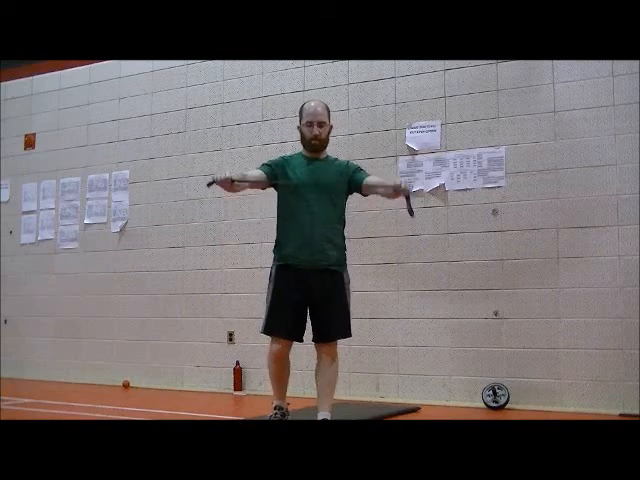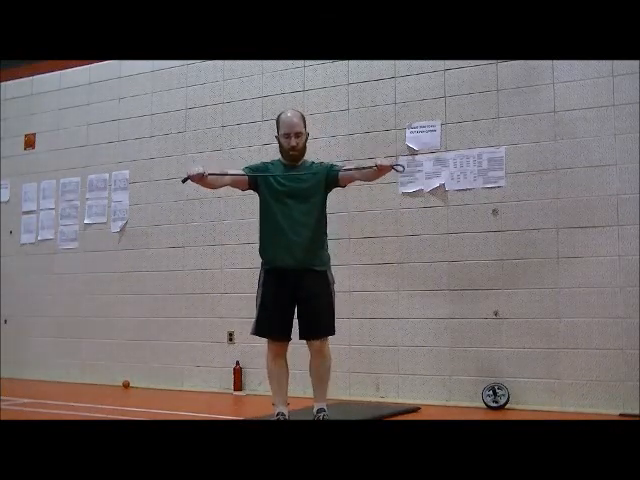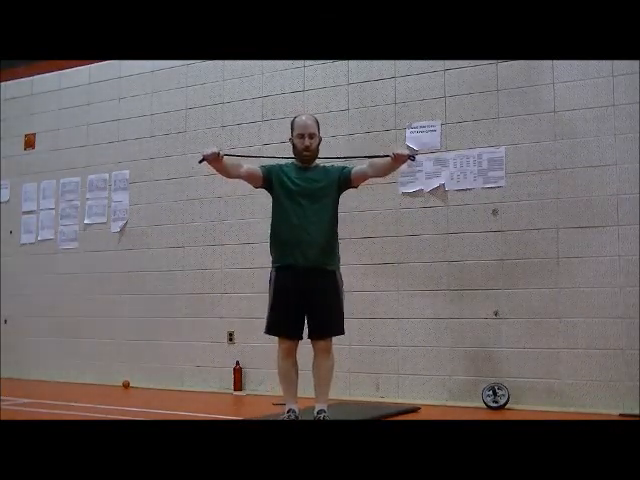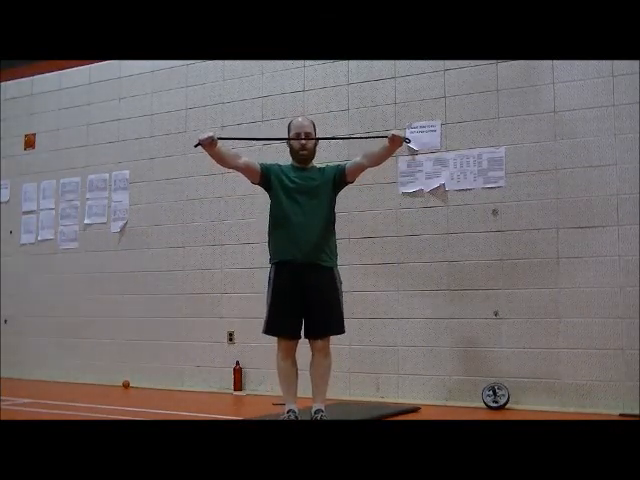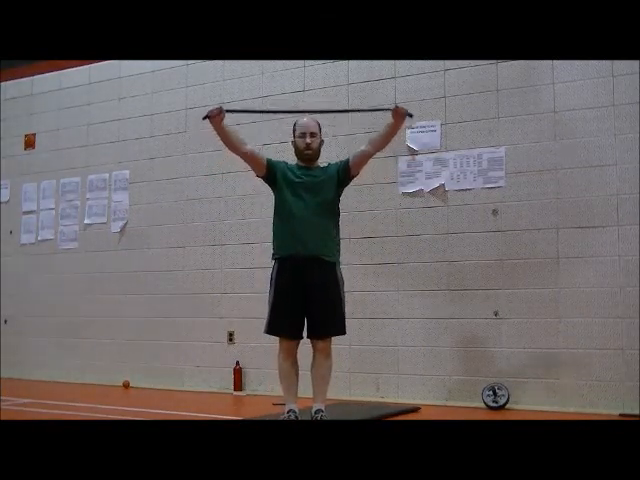
dt=0.7s
person 1, frame 1
left shoulder: (344, 170)
right shoulder: (282, 166)
left elbow: (374, 185)
right elbow: (250, 178)
left wrist: (392, 188)
right wrist: (231, 180)
left hip: (330, 270)
right hip: (288, 268)
left knee: (327, 348)
right knee: (278, 347)
left ankle: (324, 415)
right ankle: (280, 405)
person 1, frame 2
left shoulder: (322, 172)
right shoulder: (263, 172)
left elbow: (354, 174)
right elbow: (228, 177)
left wrist: (379, 170)
right wrist: (203, 178)
left hip: (315, 270)
right hip: (275, 271)
left knee: (319, 344)
right knee: (276, 346)
left ankle: (321, 407)
right ankle: (281, 411)
person 1, frame 3
left shoulder: (334, 175)
right shoulder: (276, 173)
left elbow: (367, 170)
right elbow: (242, 171)
left wrist: (395, 161)
right wrist: (217, 162)
left hip: (324, 270)
right hip: (286, 270)
left knee: (323, 345)
right knee: (286, 345)
left ankle: (321, 409)
right ankle: (291, 408)
person 1, frame 4
left shoulder: (330, 175)
right shoulder: (274, 174)
left elbow: (364, 161)
right elbow: (239, 162)
left wrist: (391, 146)
right wrist: (212, 148)
left hip: (322, 269)
right hip: (284, 269)
left knee: (321, 344)
right knee: (286, 344)
left ankle: (319, 408)
right ankle: (290, 409)
person 1, frame 5
left shoulder: (335, 173)
right shoulder: (279, 172)
left elbow: (369, 149)
right elbow: (244, 150)
left wrist: (395, 123)
right wrist: (218, 124)
left hip: (324, 268)
right hip: (287, 268)
left knee: (322, 344)
right knee: (287, 344)
left ankle: (319, 408)
right ankle: (290, 408)
